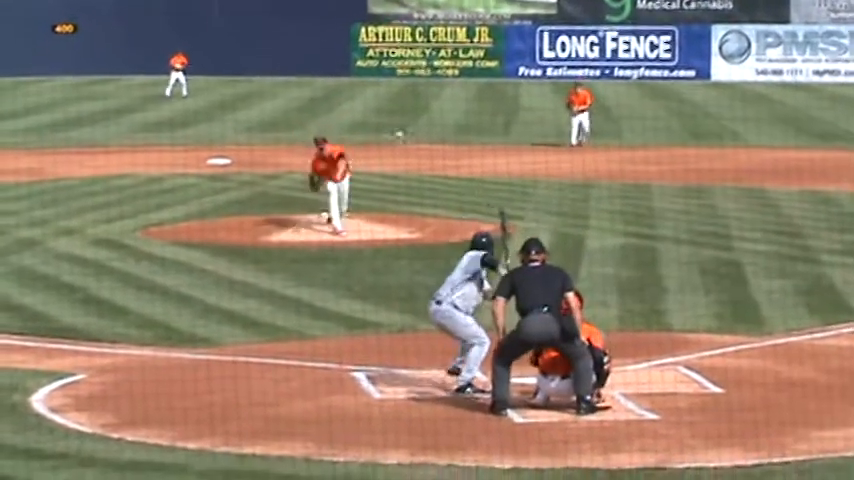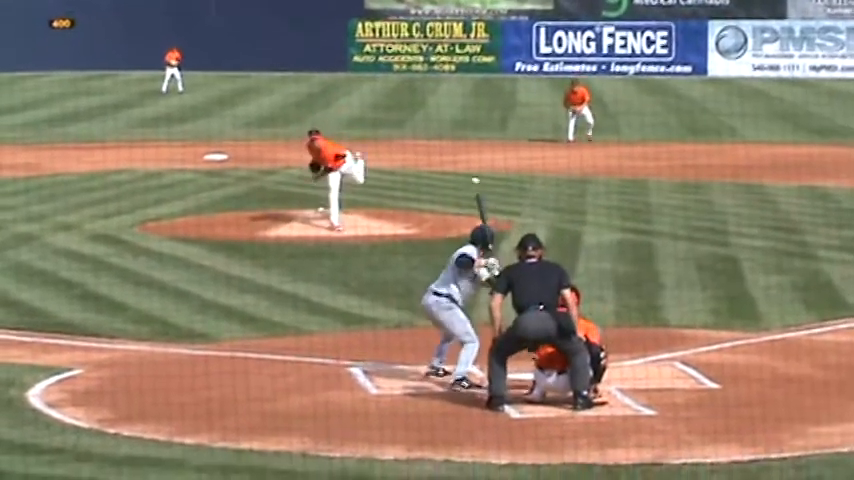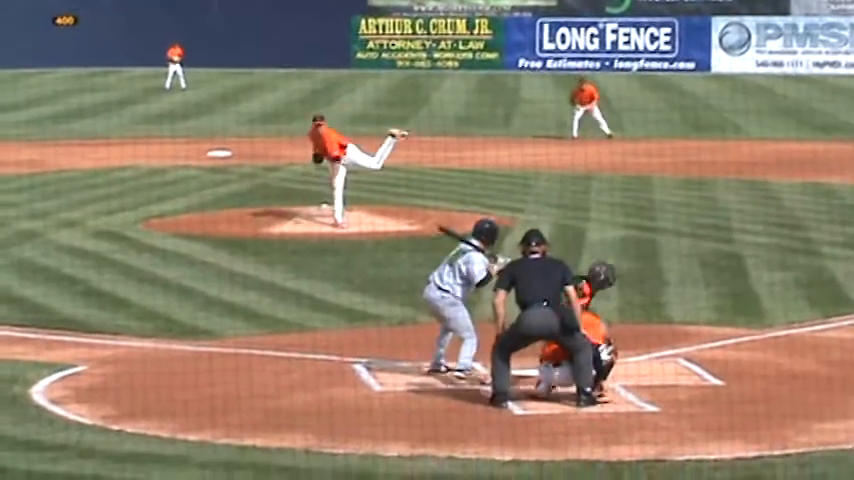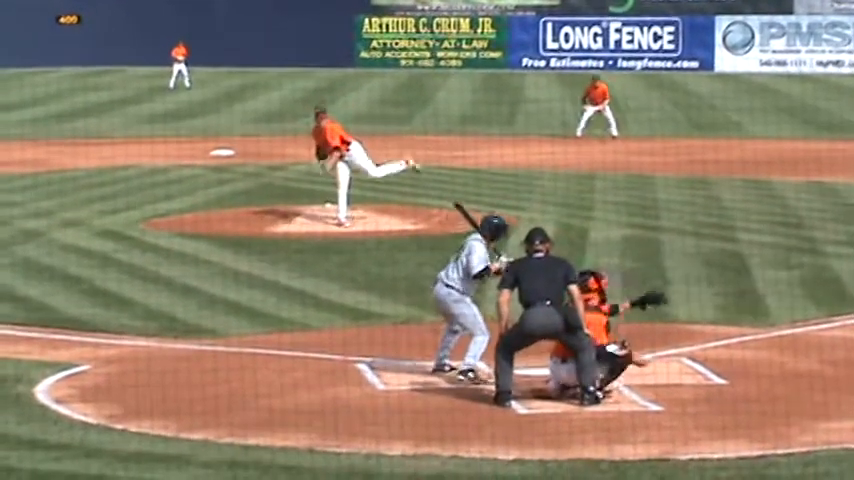
dt=0.2s
person 1, frame 1
left shoulder: (513, 275)
right shoulder: (558, 273)
left elbow: (497, 308)
right elbow: (574, 306)
left wrist: (502, 337)
right wrist: (578, 335)
left hip: (528, 326)
right hip: (554, 325)
left knee: (501, 357)
right knee: (581, 356)
left ankle: (500, 403)
right ankle: (584, 401)
person 1, frame 2
left shoulder: (509, 271)
right shoulder: (556, 269)
left elbow: (494, 304)
right elbow: (570, 302)
left wrist: (497, 334)
right wrist: (574, 331)
left hip: (524, 323)
right hip: (550, 322)
left knee: (497, 352)
right knee: (579, 351)
left ankle: (497, 398)
right ankle: (581, 397)
person 1, frame 3
left shoulder: (513, 267)
right shoulder: (559, 265)
left elbow: (498, 301)
right elbow: (573, 299)
left wrist: (500, 331)
right wrist: (579, 328)
left hip: (527, 320)
right hip: (554, 319)
left knee: (500, 349)
right knee: (582, 347)
left ankle: (500, 394)
right ankle: (585, 393)
person 1, frame 4
left shoulder: (516, 266)
right shoulder: (563, 264)
left elbow: (503, 300)
right elbow: (576, 297)
left wrist: (503, 330)
right wrist: (583, 327)
left hip: (530, 319)
right hip: (557, 318)
left knee: (504, 348)
right knee: (586, 346)
left ankle: (504, 394)
right ankle: (588, 392)
person 2, frame 1
left shoulder: (479, 270)
right shoulder: (471, 257)
left elbow: (486, 293)
right elbow: (488, 259)
right wrist: (501, 270)
left hip: (443, 309)
right hip: (446, 310)
left knee: (470, 335)
right knee: (482, 341)
left ankle: (457, 367)
right ankle: (464, 384)
person 2, frame 2
left shoulder: (472, 255)
right shoulder: (468, 253)
left elbow: (484, 279)
right elbow: (463, 261)
left wrist: (492, 271)
right wrist: (485, 263)
left hip: (432, 300)
right hip: (443, 302)
left knee: (450, 332)
right knee: (471, 341)
left ankle: (435, 367)
right ankle: (461, 378)
person 2, frame 3
left shoulder: (466, 246)
right shoulder: (474, 254)
left elbow: (483, 268)
right elbow: (481, 282)
left wrist: (494, 266)
right wrist: (495, 268)
left hip: (432, 291)
right hip: (446, 297)
left knee: (448, 326)
right knee: (469, 336)
left ankle: (436, 364)
right ankle: (463, 368)
person 2, frame 4
left shoulder: (475, 242)
right shoulder: (478, 246)
left elbow: (481, 271)
right elbow: (478, 274)
left wrist: (498, 267)
right wrist: (497, 265)
left hip: (443, 290)
right hip: (455, 294)
left knee: (454, 327)
right knee: (481, 333)
left ankle: (441, 363)
right ankle: (467, 369)
person 3, frame 1
right shoulder: (589, 328)
left elbow: (534, 360)
right elbow: (598, 356)
right wrist: (598, 386)
left hip: (545, 384)
right hip: (569, 386)
right knee: (604, 358)
left ankle: (540, 396)
person 3, frame 2
right shoulder: (586, 324)
right elbow: (594, 352)
right wrist: (595, 382)
left hip: (542, 379)
right hip: (565, 380)
right knee: (599, 353)
left ankle: (536, 391)
person 3, frame 3
right shoulder: (592, 319)
right elbow: (594, 352)
right wrist: (600, 376)
left hip: (546, 371)
right hip: (566, 372)
right knee: (609, 346)
left ankle: (544, 385)
right ankle: (592, 388)
person 3, frame 4
right shoulder: (596, 316)
left elbow: (607, 310)
right elbow: (600, 353)
left wrist: (637, 302)
right wrist: (632, 359)
right hip: (571, 370)
right knee: (623, 351)
left ankle: (557, 386)
person 4, frame 1
left shoulder: (336, 151)
right shoulder: (315, 161)
left elbow: (344, 160)
right elbow: (315, 173)
left wrist: (340, 173)
left hip: (343, 178)
right hip: (329, 180)
left knee: (342, 204)
right knee: (333, 195)
left ankle: (334, 215)
right ankle: (337, 227)
person 4, frame 2
left shoulder: (326, 147)
right shoulder: (309, 145)
left elbow: (328, 169)
left wrist: (317, 176)
right wrist: (314, 162)
left hip: (345, 162)
right hip: (333, 168)
left knee: (360, 179)
right knee: (333, 191)
left ankle: (358, 159)
right ankle: (335, 223)
person 4, frame 3
left shoulder: (328, 135)
right shoulder: (311, 134)
left elbow: (336, 157)
left wrist: (333, 176)
right wrist: (316, 153)
left hip: (349, 153)
right hip: (335, 160)
left knee: (375, 164)
right knee: (337, 188)
left ankle: (392, 136)
right ankle: (338, 219)
person 4, frame 4
left shoulder: (331, 128)
right shoulder: (315, 131)
left elbow: (337, 150)
right elbow: (320, 144)
left wrist: (330, 164)
right wrist: (319, 152)
left hip: (352, 152)
right hip: (341, 158)
left knee: (375, 172)
right knee: (342, 187)
left ankle: (406, 164)
right ankle: (342, 218)
